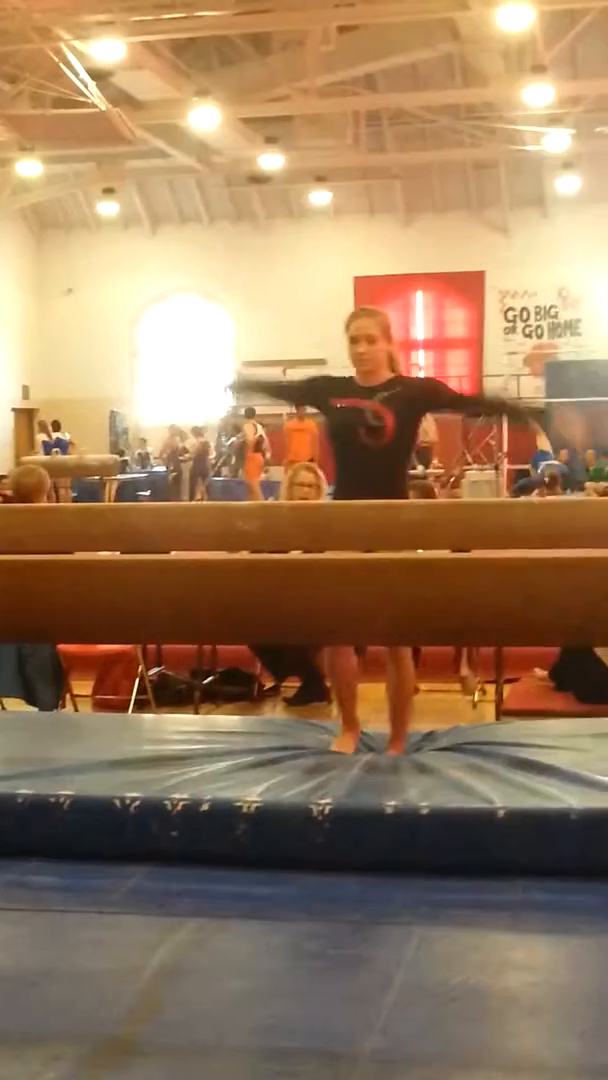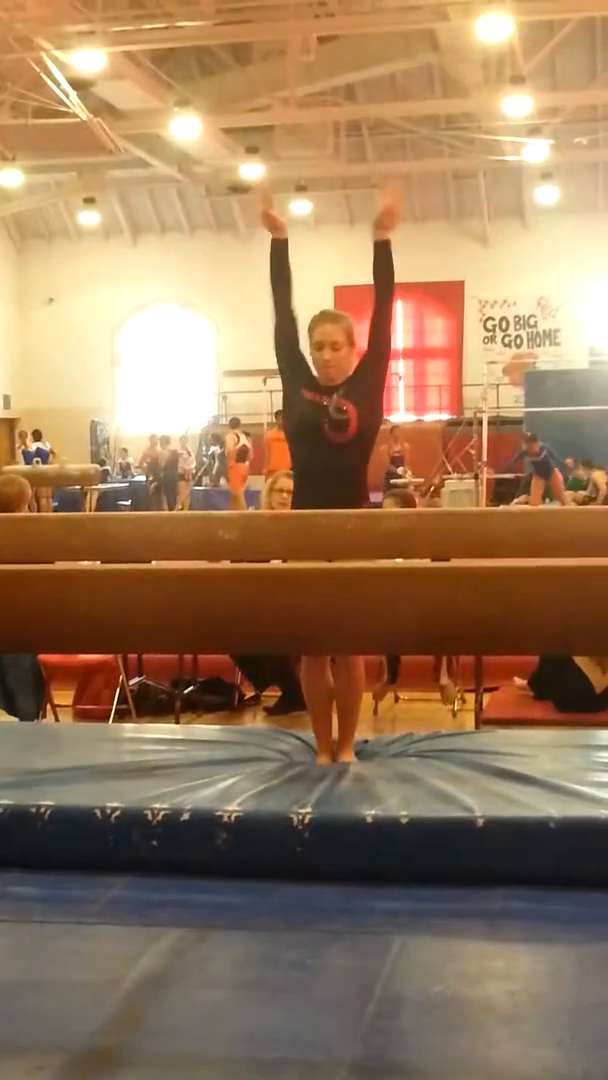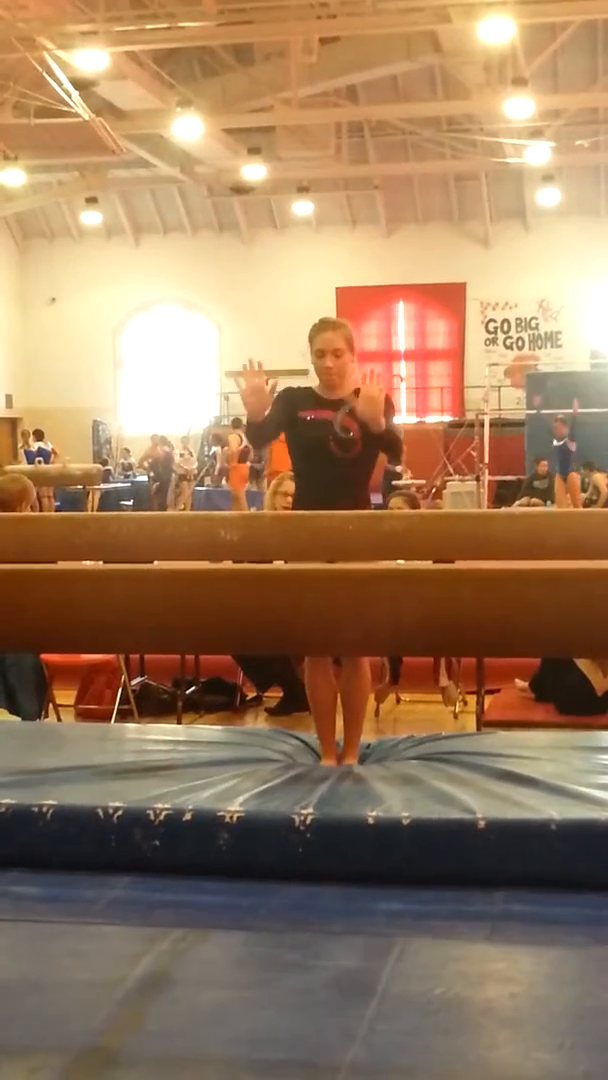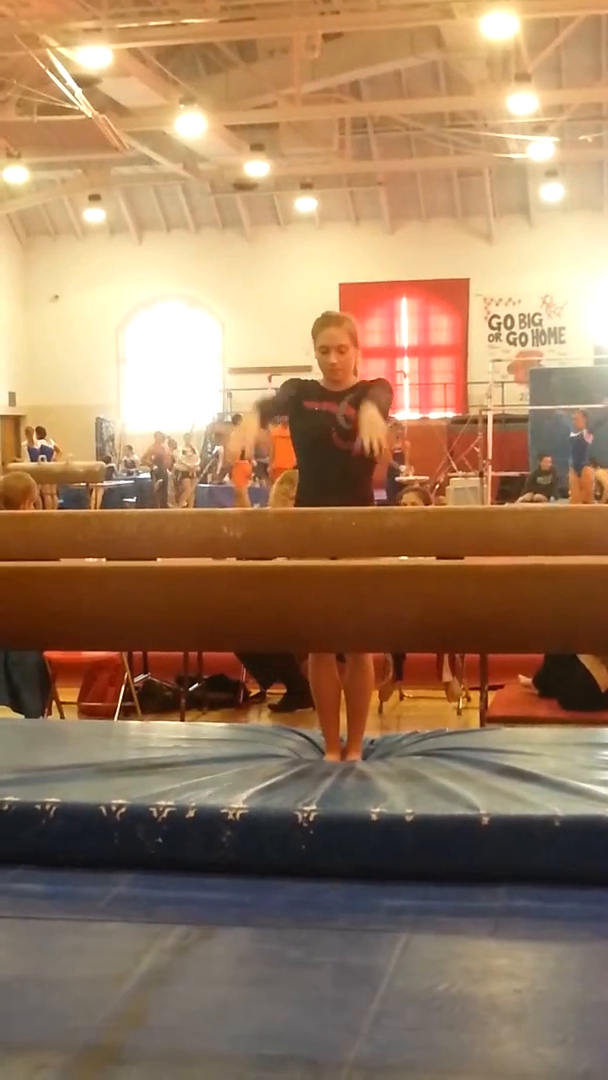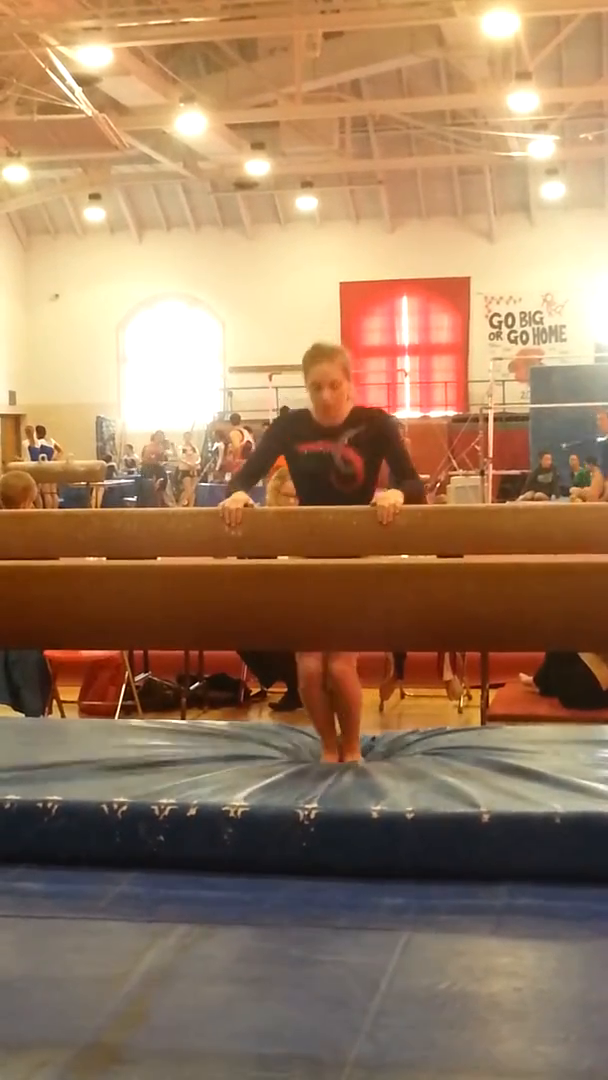
dt=0.4s
person 1, frame 1
left shoulder: (414, 390)
right shoulder: (330, 390)
left elbow: (474, 402)
right elbow: (274, 389)
left knee: (395, 641)
left ankle: (397, 743)
right ankle: (349, 726)
person 1, frame 2
left shoulder: (368, 384)
right shoulder: (296, 383)
left elbow: (384, 305)
right elbow: (281, 307)
left wrist: (382, 237)
right wrist: (278, 238)
right knee: (312, 647)
left ankle: (346, 747)
right ankle: (323, 751)
person 1, frame 3
left shoulder: (372, 402)
right shoulder: (292, 401)
left elbow: (394, 452)
right elbow: (258, 439)
left wrist: (377, 421)
right wrist: (253, 408)
right knee: (315, 647)
left ankle: (351, 752)
right ankle: (327, 751)
person 1, frame 4
left shoulder: (374, 388)
right shoulder: (299, 391)
left elbow: (382, 400)
right elbow: (275, 404)
left wrist: (373, 412)
right wrist: (253, 418)
left ankle: (355, 747)
right ankle: (331, 747)
person 1, frame 5
left shoulder: (374, 424)
right shoulder: (290, 426)
left elbow: (414, 483)
right elbow: (248, 472)
left wrist: (397, 494)
right wrist: (237, 495)
left knee: (340, 668)
right knee: (310, 671)
left ankle: (351, 748)
right ankle: (329, 747)
